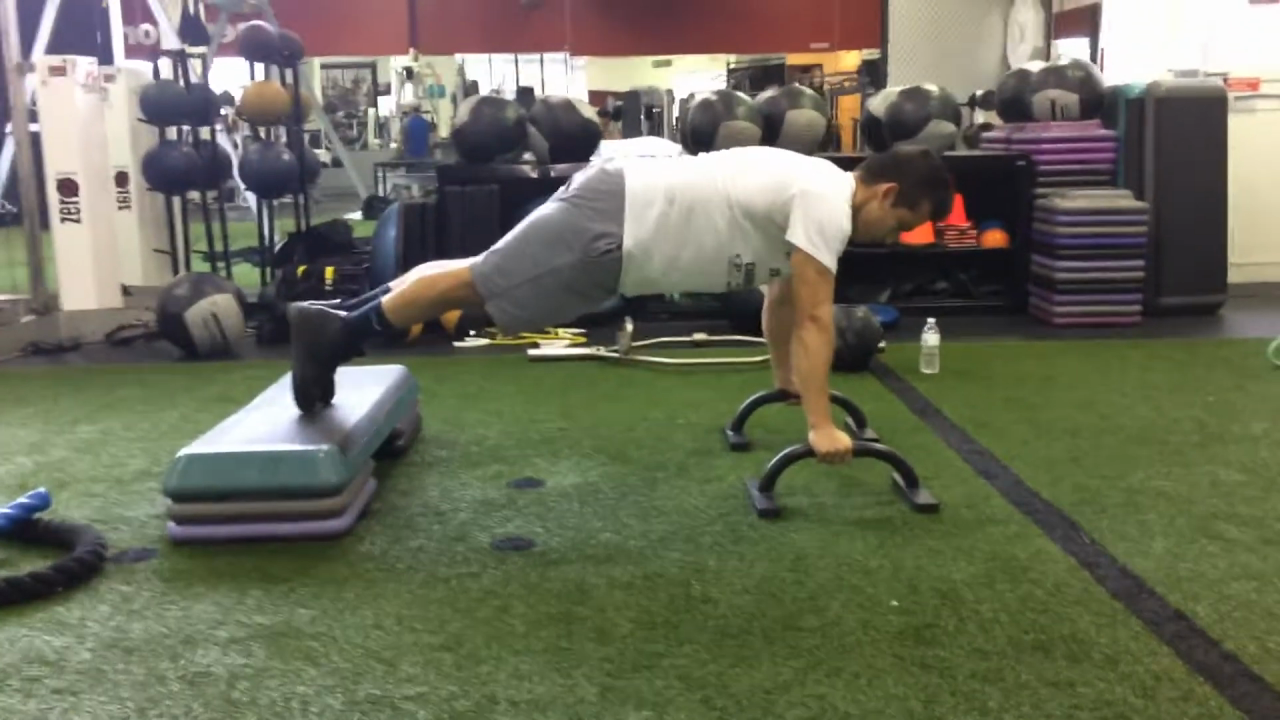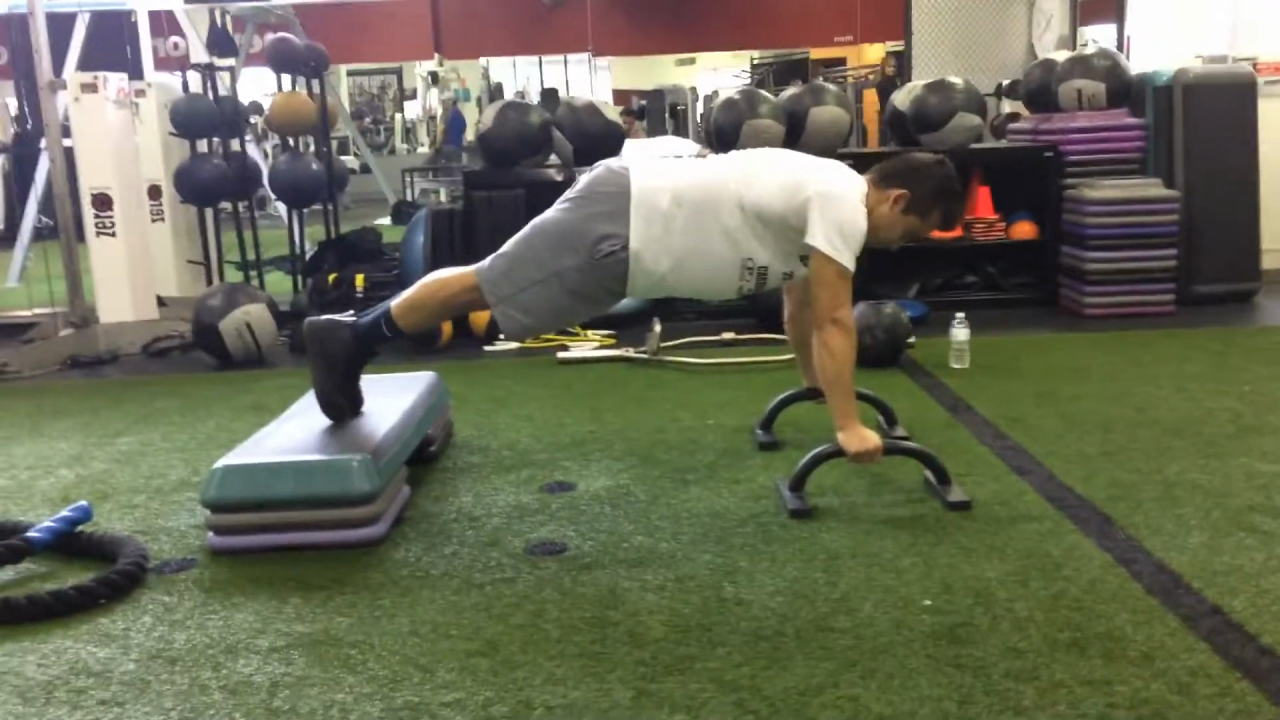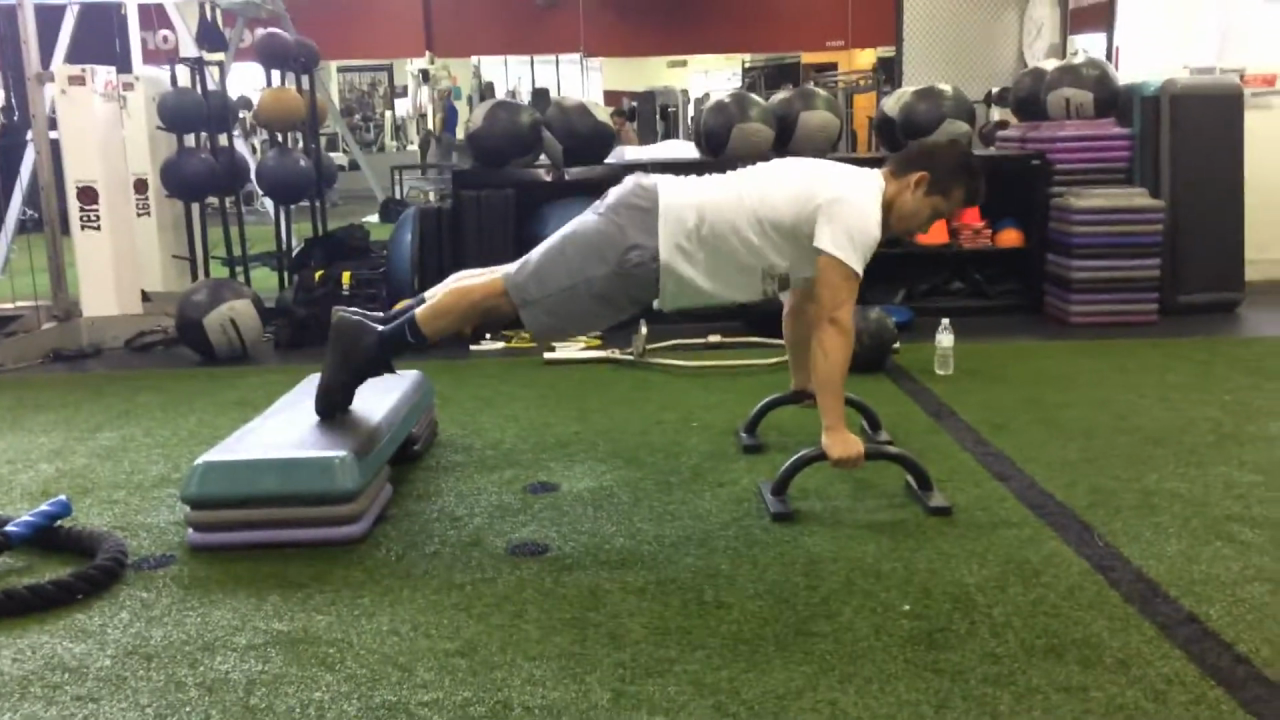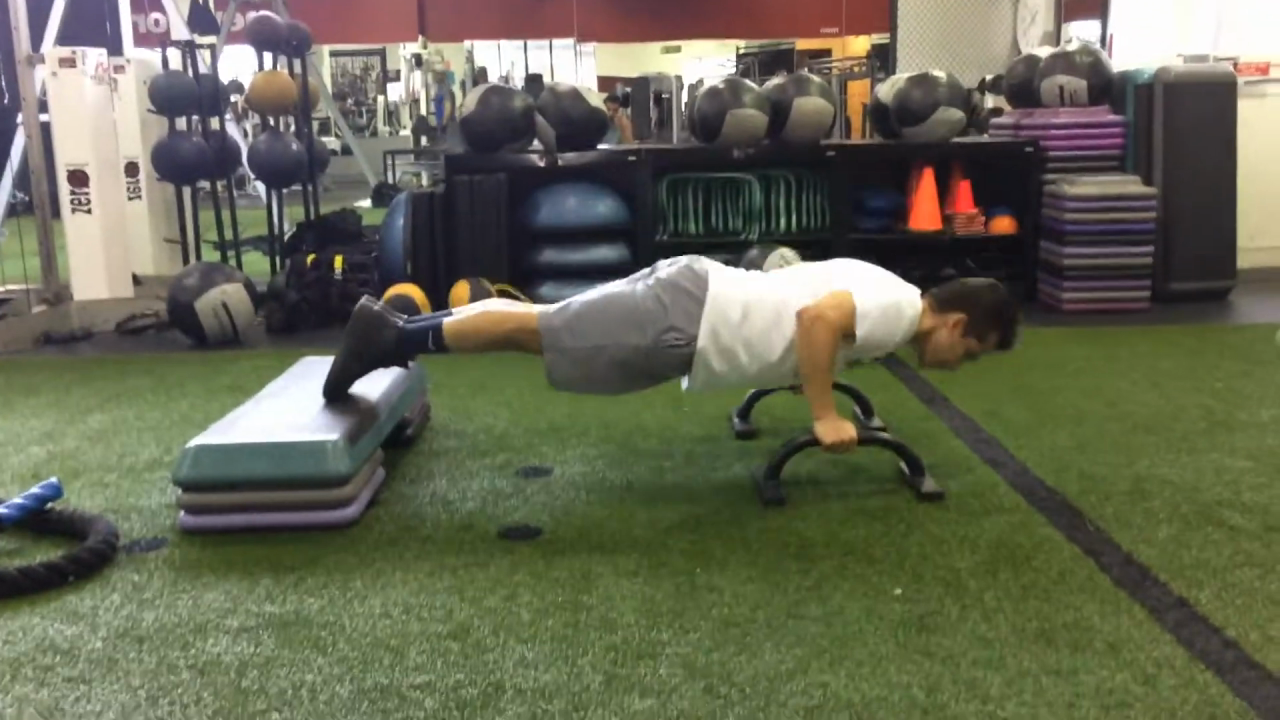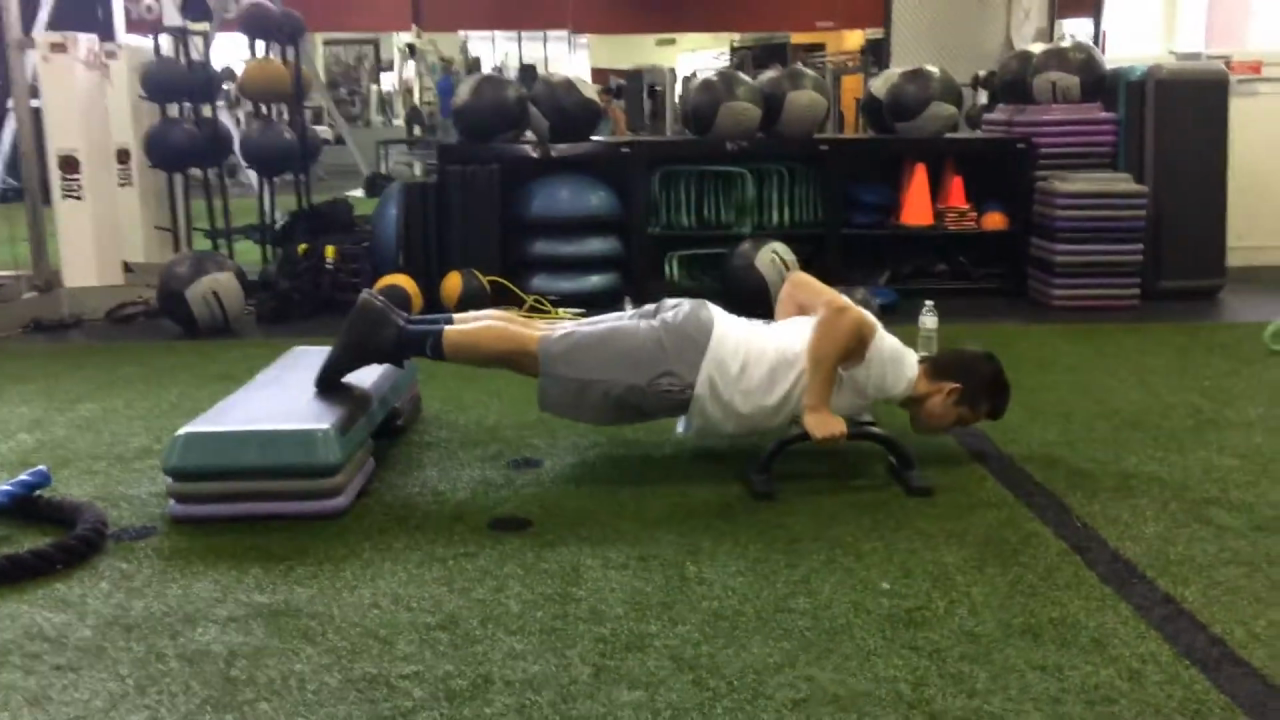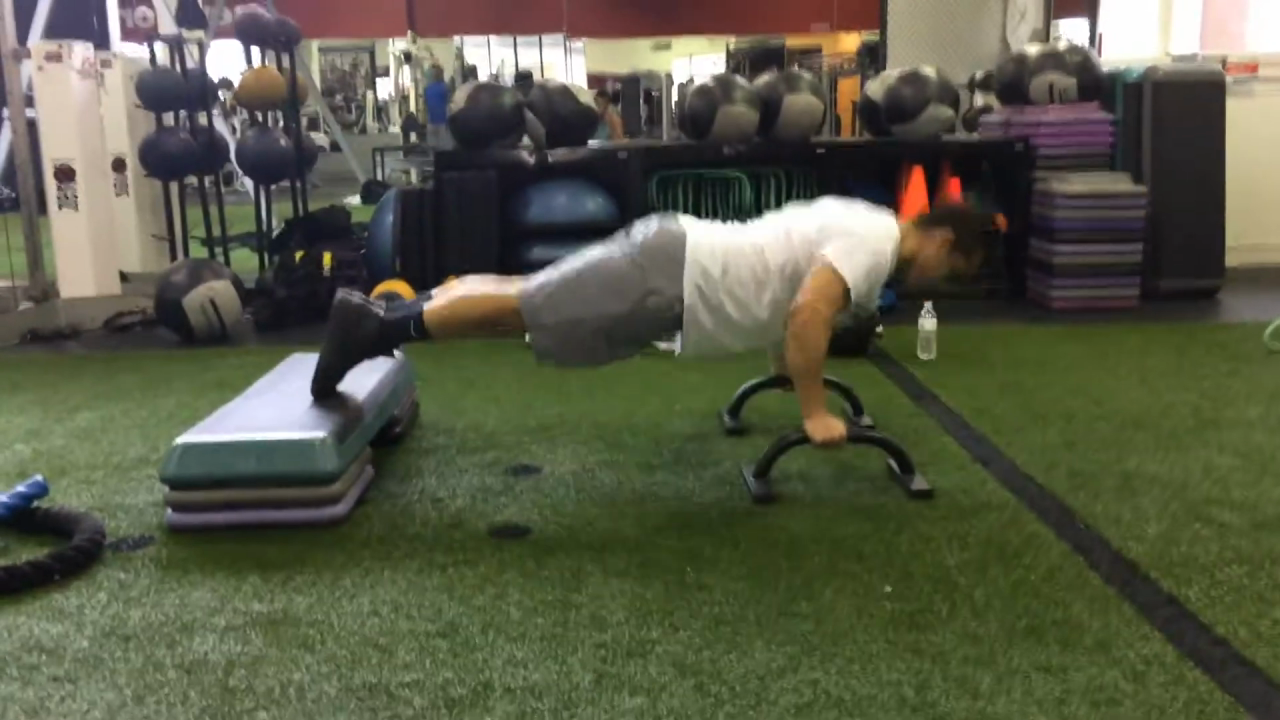
dt=0.5s
person 1, frame 1
left shoulder: (813, 192)
right shoulder: (829, 205)
left elbow: (783, 299)
right elbow: (814, 318)
left wrist: (786, 379)
right wrist: (820, 424)
left hip: (620, 207)
right hip: (611, 225)
left knee: (477, 277)
right knee: (475, 283)
left ankle: (344, 317)
right ankle: (336, 330)
person 1, frame 2
left shoulder: (825, 196)
right shoulder: (845, 204)
left elbow: (800, 305)
right elbow: (834, 320)
left wrist: (815, 384)
right wrist: (848, 425)
left hip: (629, 206)
right hip: (620, 224)
left knee: (486, 282)
right knee: (485, 286)
left ankle: (356, 331)
right ankle: (348, 338)
person 1, frame 3
left shoulder: (845, 191)
right shoulder: (861, 208)
left elbow: (798, 293)
right elbow: (833, 322)
left wrist: (801, 381)
right wrist: (834, 428)
left hip: (651, 220)
right hip: (647, 238)
left knee: (508, 287)
right knee: (506, 294)
left ankle: (377, 331)
right ankle: (373, 338)
person 1, frame 4
left shoulder: (881, 287)
right shoulder: (895, 308)
right elbow: (815, 318)
left wrist: (801, 376)
right wrist: (825, 416)
left hip: (693, 290)
right hip: (686, 321)
left knee: (538, 320)
right knee: (536, 330)
left ankle: (398, 325)
right ankle: (392, 336)
person 1, frame 5
left shoulder: (881, 353)
right shoulder: (892, 370)
left elbow: (798, 281)
right elbow: (841, 313)
right wrist: (816, 407)
left hip: (693, 333)
right hip: (687, 364)
left knee: (539, 338)
right knee: (534, 354)
left ankle: (396, 324)
right ankle: (389, 334)
person 1, frame 6
left shoulder: (858, 223)
right shoulder: (877, 244)
right elbow: (809, 314)
left wrist: (786, 367)
right wrist: (813, 411)
left hip: (674, 253)
right hip: (669, 282)
left knee: (517, 297)
right knee: (517, 310)
left ankle: (377, 313)
right ankle: (373, 328)
